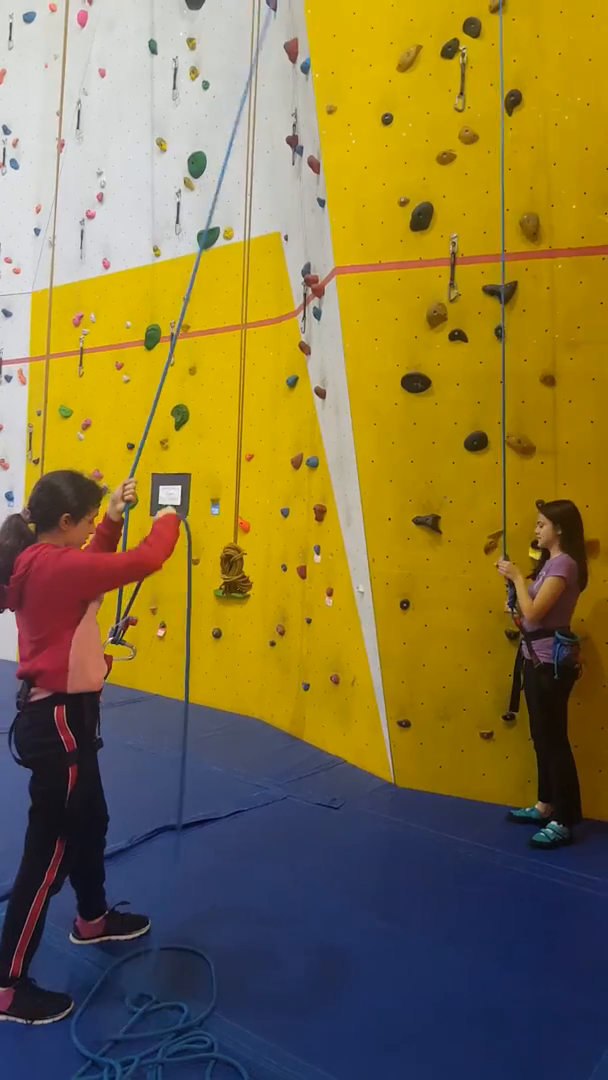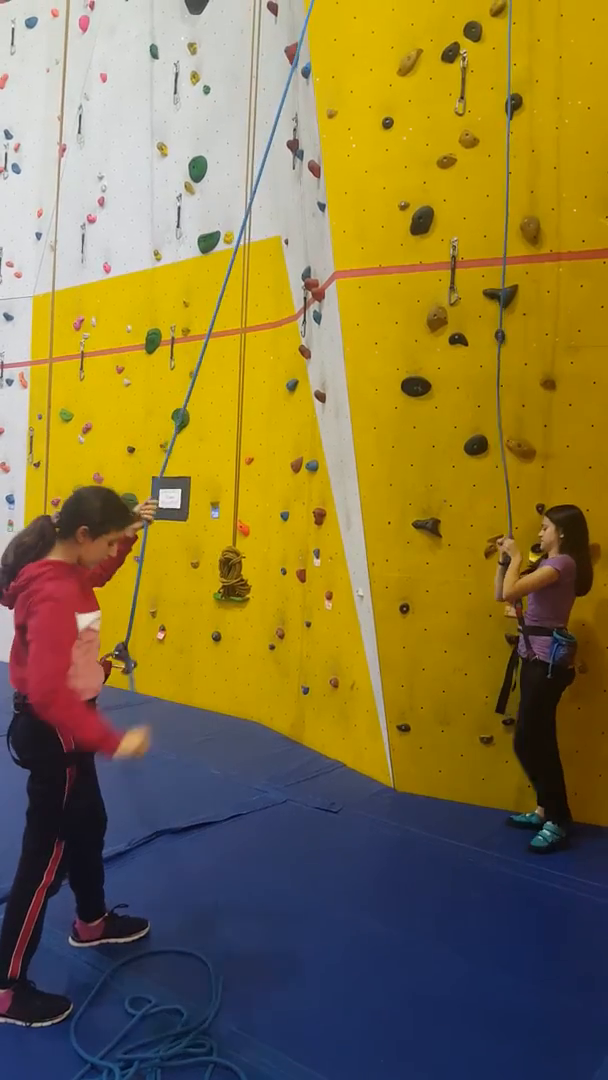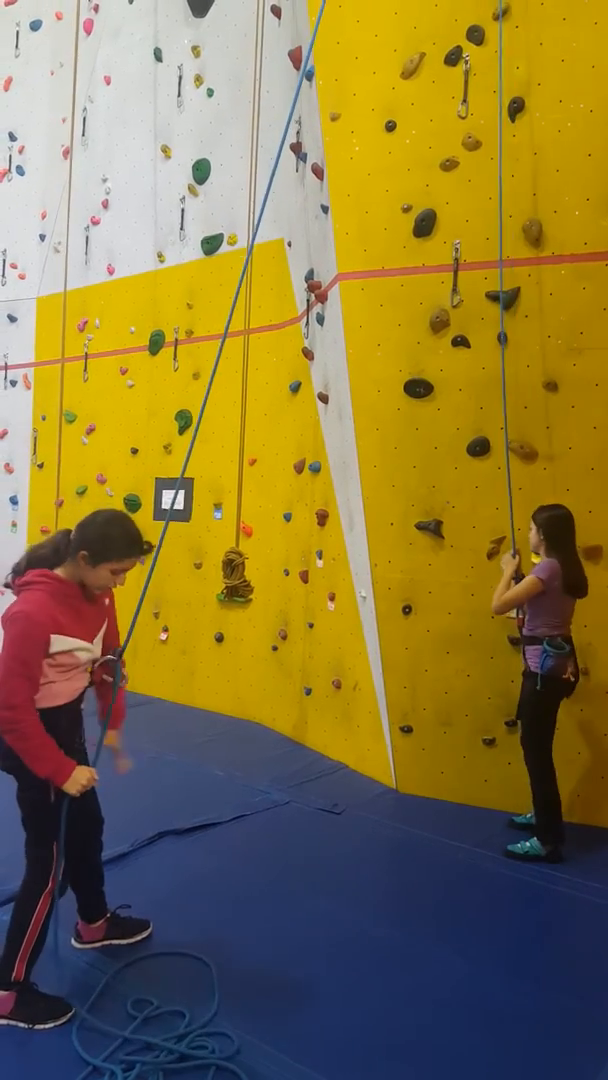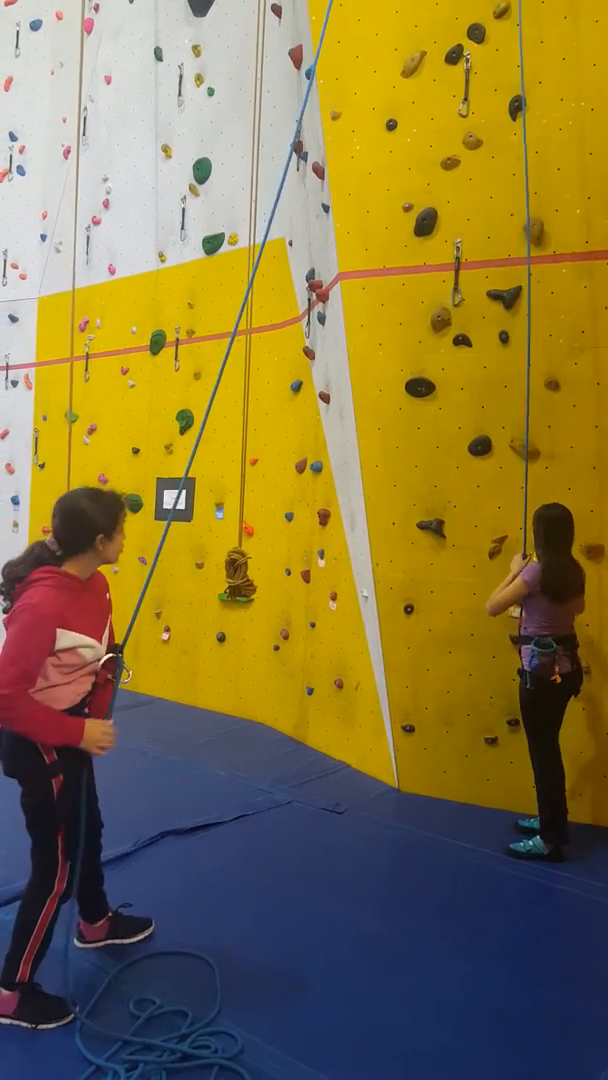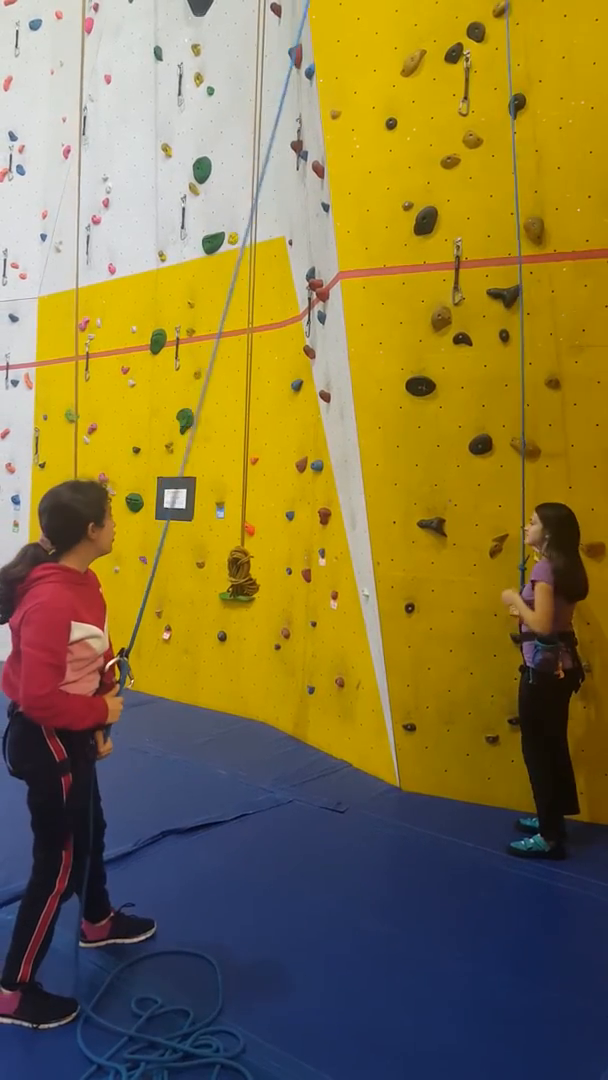
dt=0.5s
person 1, frame 1
right shoulder: (55, 567)
left elbow: (93, 562)
right elbow: (142, 562)
left wrist: (115, 516)
right wrist: (167, 522)
left hip: (62, 715)
right hip: (58, 723)
left knee: (90, 822)
right knee: (48, 852)
left ankle: (93, 918)
person 1, frame 2
left shoulder: (63, 570)
right shoulder: (52, 596)
left elbow: (98, 572)
right elbow: (44, 691)
left wrist: (131, 532)
right wrist: (111, 740)
left hip: (64, 724)
right hip: (52, 730)
left knee: (87, 824)
right knee: (45, 854)
left ankle: (92, 921)
person 1, frame 3
left shoulder: (93, 593)
left elbow: (107, 656)
left wrist: (113, 722)
right wrist: (61, 770)
left hip: (65, 724)
left knee: (86, 828)
right knee: (49, 860)
left ankle: (94, 922)
person 1, frame 4
left shoulder: (92, 585)
left wrist: (93, 726)
right wrist: (80, 732)
left hip: (70, 734)
left knee: (86, 831)
right knee: (56, 863)
left ankle: (96, 923)
person 1, frame 5
left shoulder: (81, 581)
right shoulder: (50, 601)
left wrist: (98, 726)
right wrist: (101, 712)
left hip: (72, 735)
right hip: (44, 741)
left knee: (89, 832)
right knee: (58, 861)
left ankle: (99, 922)
person 2, frame 1
left shoulder: (564, 564)
right shoulder: (550, 562)
left elbow: (533, 612)
right elbow: (526, 612)
left wrist: (517, 576)
right wrist: (513, 578)
left hip: (552, 661)
right hip: (537, 659)
left knee: (553, 740)
right knee: (542, 738)
left ankle: (564, 822)
right ankle: (545, 806)
person 2, frame 2
left shoulder: (563, 563)
right shoulder: (548, 564)
left elbow: (510, 591)
right elbow: (501, 594)
left wrist: (516, 556)
right wrist: (505, 559)
left hip: (547, 661)
right hip: (538, 659)
left knee: (526, 741)
right knee: (541, 739)
left ankle: (559, 819)
right ankle: (547, 810)
person 2, frame 3
left shoulder: (548, 568)
right shoulder: (561, 568)
left elbow: (499, 606)
right elbow: (529, 606)
left wrist: (508, 571)
right wrist: (515, 573)
left hip: (544, 668)
right hip: (553, 665)
left knee: (535, 752)
right knee: (536, 745)
left ankle: (547, 840)
right ankle: (544, 813)
person 2, frame 4
left shoulder: (536, 570)
right shoulder: (573, 571)
left elbow: (492, 607)
left wrist: (514, 571)
left hip: (541, 668)
right hip: (564, 666)
left knee: (542, 751)
right knee: (547, 746)
left ankle: (550, 839)
right ankle: (552, 820)
person 2, frame 5
left shoulder: (545, 568)
right shoulder: (567, 567)
left elbow: (542, 626)
left wrist: (516, 600)
left hip: (543, 666)
right hip: (562, 664)
left knee: (535, 749)
right knee: (553, 745)
left ankle: (550, 837)
right ankle: (552, 818)
